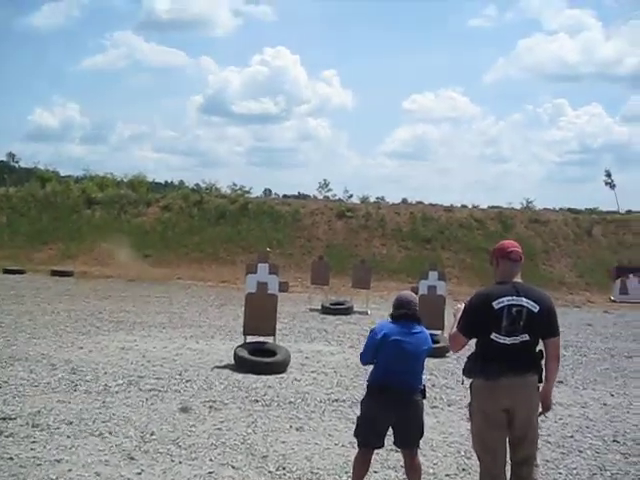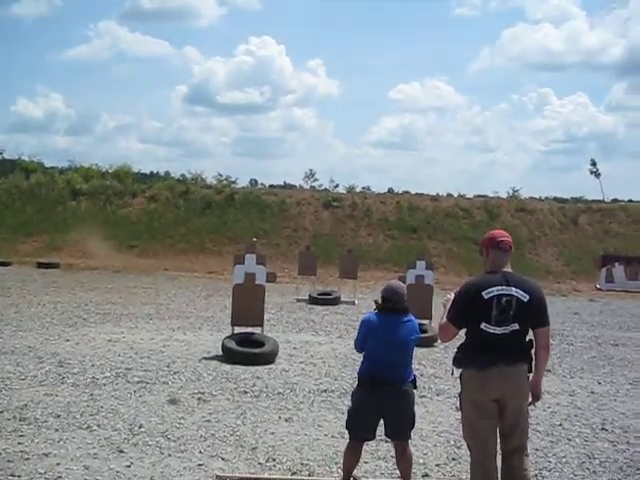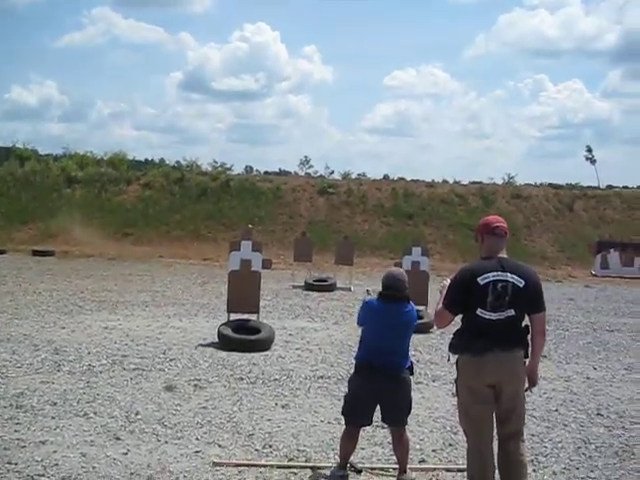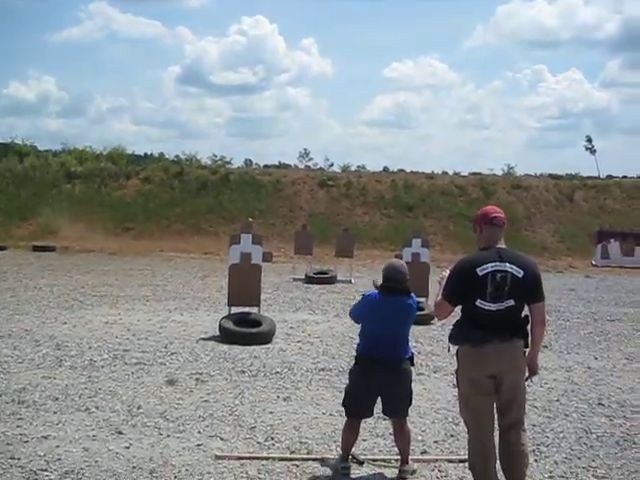
dt=0.3s
person 1, frame 1
left shoulder: (483, 298)
right shoulder: (542, 300)
left elbow: (455, 344)
right elbow: (553, 353)
left wrist: (459, 314)
right wrist: (547, 390)
left hip: (488, 386)
right hip: (526, 386)
person 1, frame 2
left shoulder: (472, 288)
right shoulder: (532, 290)
left elbow: (445, 334)
right elbow: (543, 343)
left wrist: (449, 304)
right wrist: (537, 379)
left hip: (478, 376)
right hip: (516, 376)
left knee: (482, 453)
right knee: (517, 452)
person 1, frame 3
left shoulder: (468, 274)
right shoulder: (527, 276)
left elbow: (441, 321)
right elbow: (539, 329)
left wrist: (445, 291)
right wrist: (533, 365)
left hip: (474, 362)
right hip: (512, 362)
left knee: (478, 438)
right knee: (513, 437)
person 1, frame 4
left shoulder: (467, 265)
right shoulder: (526, 266)
left elbow: (441, 312)
right elbow: (539, 319)
left wrist: (445, 281)
right wrist: (533, 355)
left hip: (475, 353)
right hip: (512, 352)
left knee: (479, 429)
right knee: (514, 427)
person 2, frame 1
left shoulder: (382, 329)
right shoulder: (425, 336)
left elbow: (365, 360)
right elbow: (417, 362)
left hip: (379, 397)
right hip: (410, 400)
left knee: (366, 448)
right knee: (410, 452)
person 2, frame 2
left shoulder: (370, 321)
right shoulder: (413, 324)
left elbow: (358, 347)
left hip: (369, 388)
right hip: (401, 390)
left knee: (356, 440)
right knee: (401, 443)
person 2, frame 3
left shoulder: (371, 305)
right shoulder: (411, 311)
left hip: (366, 374)
right hip: (398, 376)
left knee: (352, 425)
right knee: (398, 429)
person 2, frame 4
left shoulder: (371, 299)
right shoulder: (411, 302)
left elbow: (355, 316)
left hip: (367, 366)
right hip: (398, 368)
left knee: (354, 418)
right knee: (400, 420)
left ankle: (343, 462)
